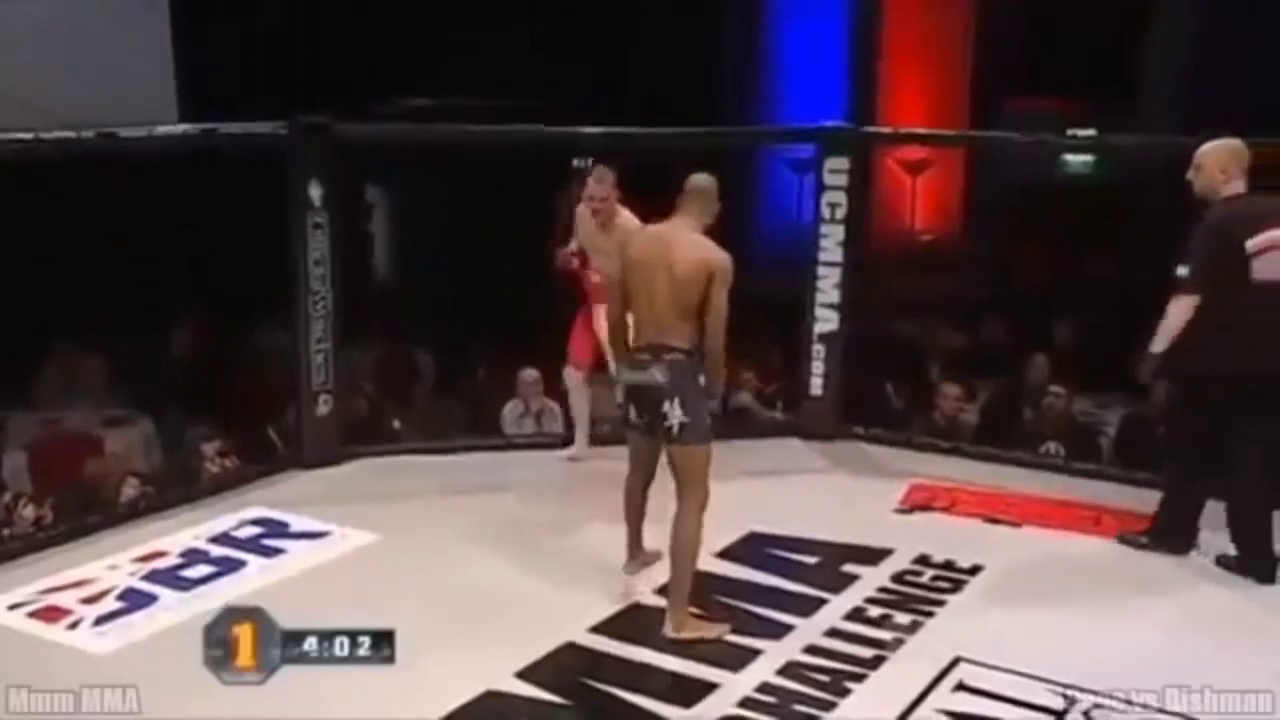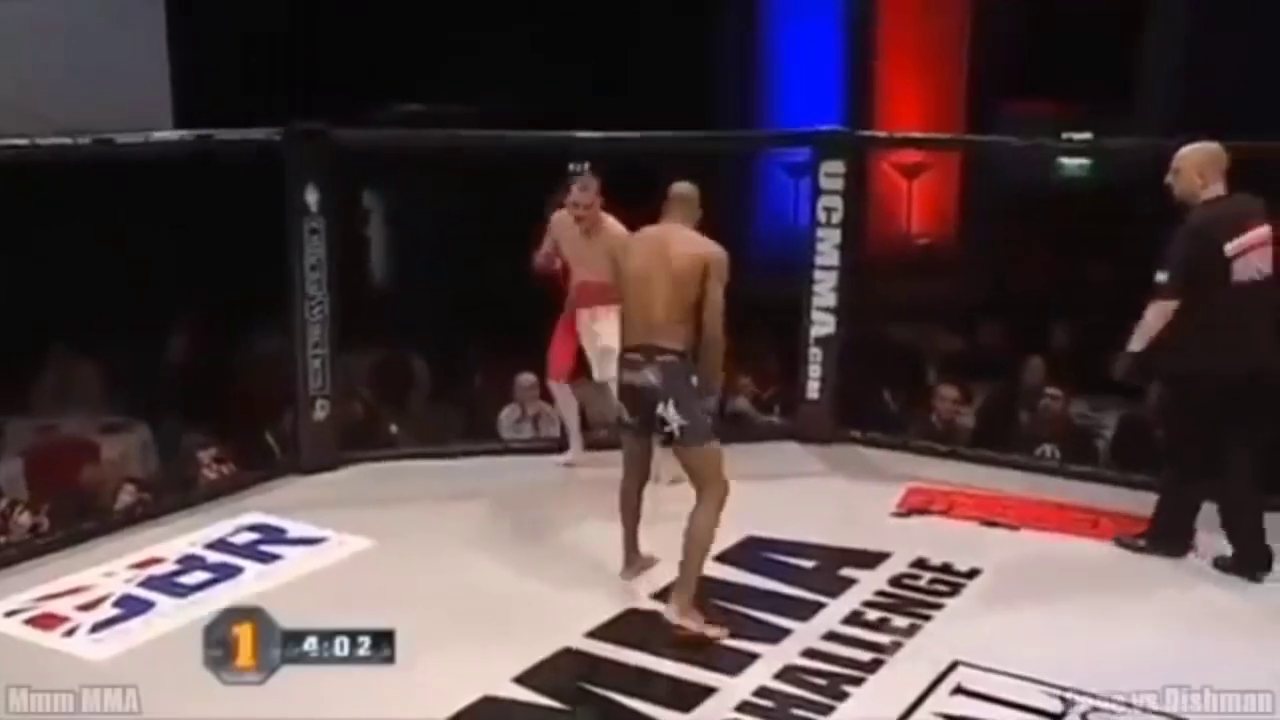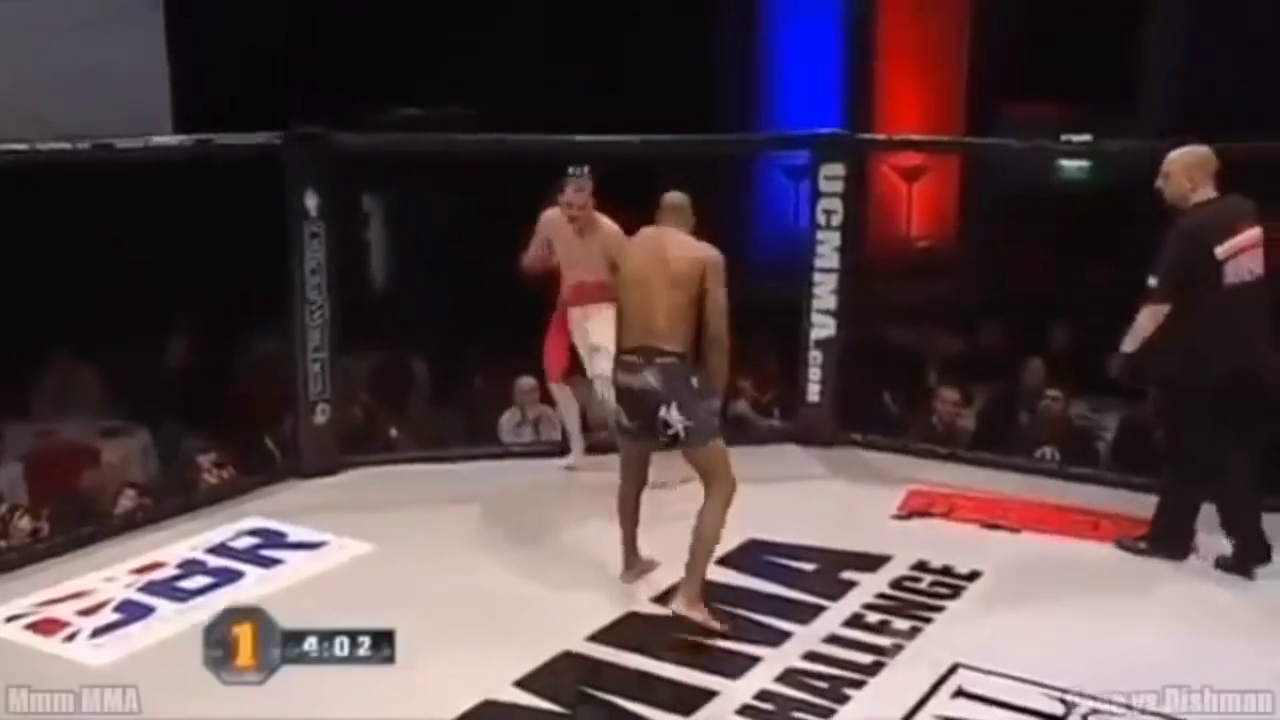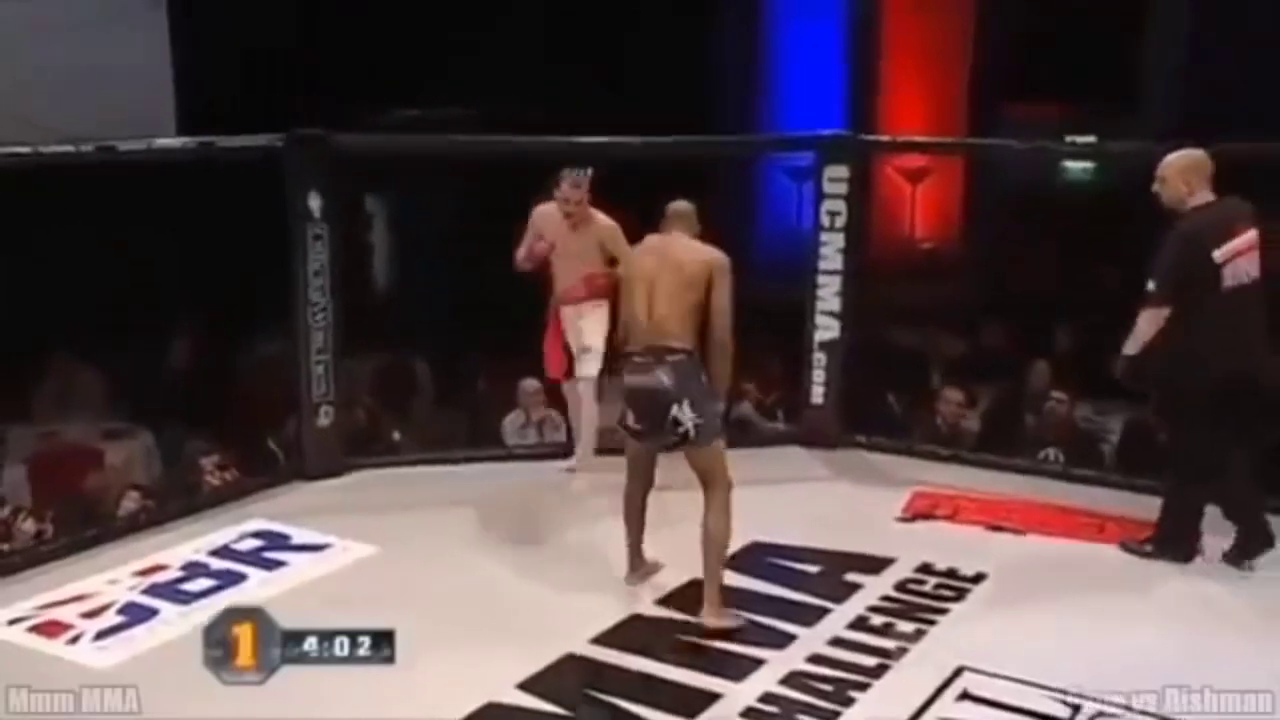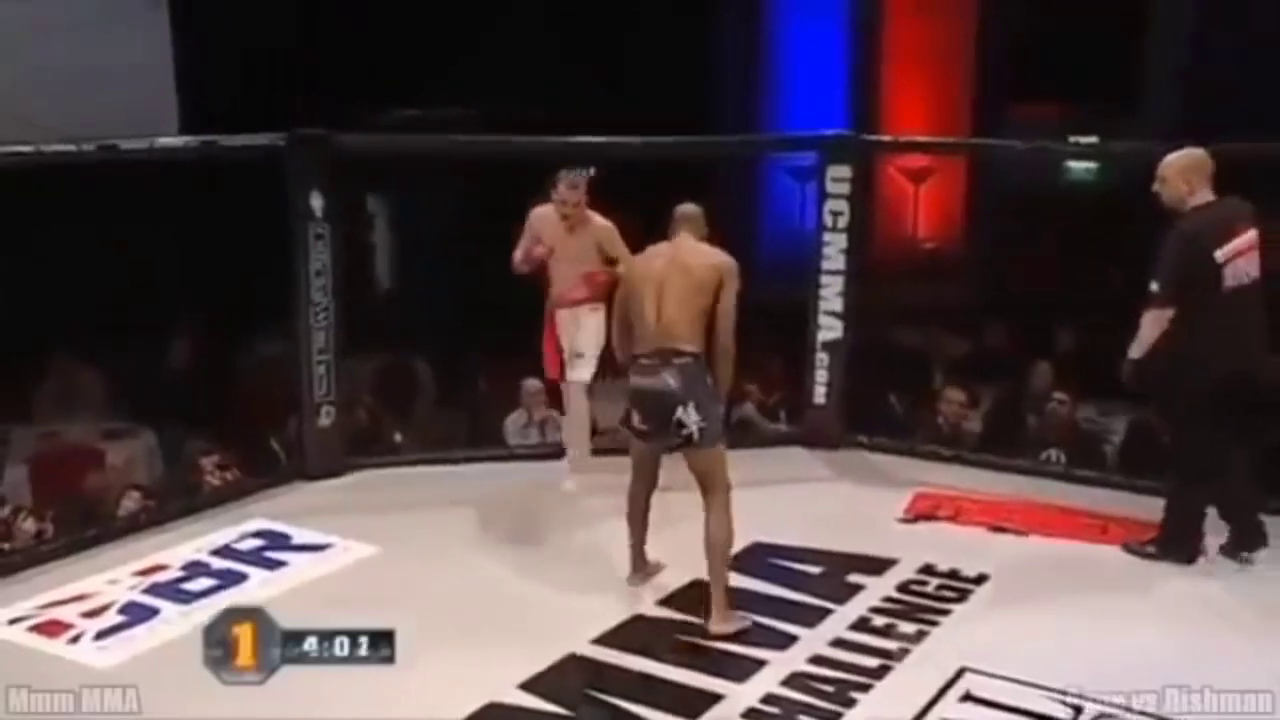
dt=0.1s
person 1, frame 1
left shoulder: (635, 241)
right shoulder: (714, 260)
left elbow: (617, 312)
right elbow: (713, 339)
right wrist: (713, 392)
left hip: (636, 368)
right hip: (677, 373)
left knee: (641, 469)
right knee: (693, 497)
left ankle: (635, 553)
right ankle: (678, 616)
person 1, frame 2
left shoulder: (627, 247)
right shoulder: (710, 254)
right elbow: (712, 334)
right wrist: (710, 390)
left hip: (631, 369)
right hip: (671, 373)
left knee: (634, 472)
right knee: (712, 489)
left ankle: (631, 557)
right ankle: (682, 603)
person 1, frame 3
left shoulder: (629, 248)
right shoulder: (706, 257)
right elbow: (717, 335)
right wrist: (716, 392)
left hip: (628, 372)
right hip: (671, 374)
left knee: (632, 476)
right knee: (720, 484)
left ankle: (632, 562)
right ankle: (689, 594)
person 1, frame 4
left shoulder: (635, 256)
right shoulder: (713, 260)
right elbow: (720, 337)
right wrist: (718, 395)
left hip: (635, 374)
right hip: (680, 373)
left knee: (639, 478)
right knee: (717, 487)
left ankle: (637, 563)
right ankle: (713, 604)
person 1, frame 5
left shoulder: (637, 262)
right shoulder: (722, 264)
left elbow: (619, 336)
right elbow: (723, 341)
right wrist: (719, 393)
left hip: (641, 377)
right hip: (685, 376)
left knee: (642, 480)
right knee: (716, 495)
left ankle: (639, 565)
right ankle: (720, 610)
person 2, frame 1
left shoulder: (1218, 224)
left elbow: (1189, 296)
left wrist: (1156, 351)
left hip: (1218, 359)
left knee: (1195, 450)
left ankle: (1172, 531)
person 2, frame 2
left shoulder: (1198, 227)
left elbow: (1168, 301)
left wrist: (1133, 350)
left hip: (1205, 359)
left knee: (1190, 452)
right knee: (1243, 454)
left ankle: (1169, 534)
person 2, frame 3
left shoulder: (1189, 231)
right shoulder: (1246, 212)
left elbow: (1159, 303)
left wrist: (1126, 350)
left hip: (1200, 361)
right hip: (1249, 355)
left knee: (1191, 452)
right knee: (1239, 451)
left ankle: (1170, 537)
right ankle: (1248, 543)
person 2, frame 4
left shoulder: (1187, 235)
right shoulder: (1242, 214)
left elbow: (1159, 307)
left wrist: (1130, 353)
left hip: (1199, 363)
right hip: (1245, 355)
left knee: (1193, 453)
right knee: (1237, 447)
left ankle: (1175, 538)
right ankle: (1251, 532)
person 2, frame 5
left shoulder: (1187, 235)
right shoulder: (1241, 213)
left elbow: (1162, 309)
left wrist: (1134, 356)
left hip: (1199, 361)
right hip: (1242, 353)
left knee: (1193, 450)
right knee: (1231, 444)
left ankle: (1179, 539)
right ankle: (1244, 530)
person 3, frame 1
left shoulder: (629, 226)
right shoulder: (581, 213)
left wrist: (609, 283)
right wrist: (568, 255)
right hip: (593, 303)
right knee: (573, 372)
right ankle: (581, 442)
person 3, frame 2
left shoulder: (615, 233)
right shoulder: (558, 221)
right elbow: (543, 257)
left wrist: (604, 287)
right wrist: (546, 261)
left hip: (606, 311)
right hip: (574, 309)
left knee: (615, 382)
right knee: (556, 380)
right ankle: (575, 446)
person 3, frame 3
left shoulder: (609, 232)
right shoulder: (548, 220)
right elbow: (527, 264)
left wrist: (605, 286)
right wrist: (538, 262)
left hip: (598, 309)
right hip: (566, 309)
left knee: (602, 382)
right knee: (556, 381)
right ankle: (577, 448)
person 3, frame 4
left shoulder: (604, 226)
right shoulder: (541, 215)
right elbow: (521, 261)
left wrist: (608, 277)
right wrist: (534, 254)
left hip: (591, 307)
right hip: (560, 306)
left knee: (584, 383)
right knee: (566, 383)
left ankle: (586, 454)
right ankle: (581, 449)
person 3, frame 5
left shoulder: (601, 228)
right shoulder: (538, 217)
left elbow: (630, 265)
right elbow: (518, 263)
left wrist: (609, 275)
right wrist: (532, 257)
left hip: (587, 310)
right hip: (556, 308)
left knee: (576, 386)
right knee: (566, 385)
left ankle: (575, 463)
right ankle: (581, 450)
